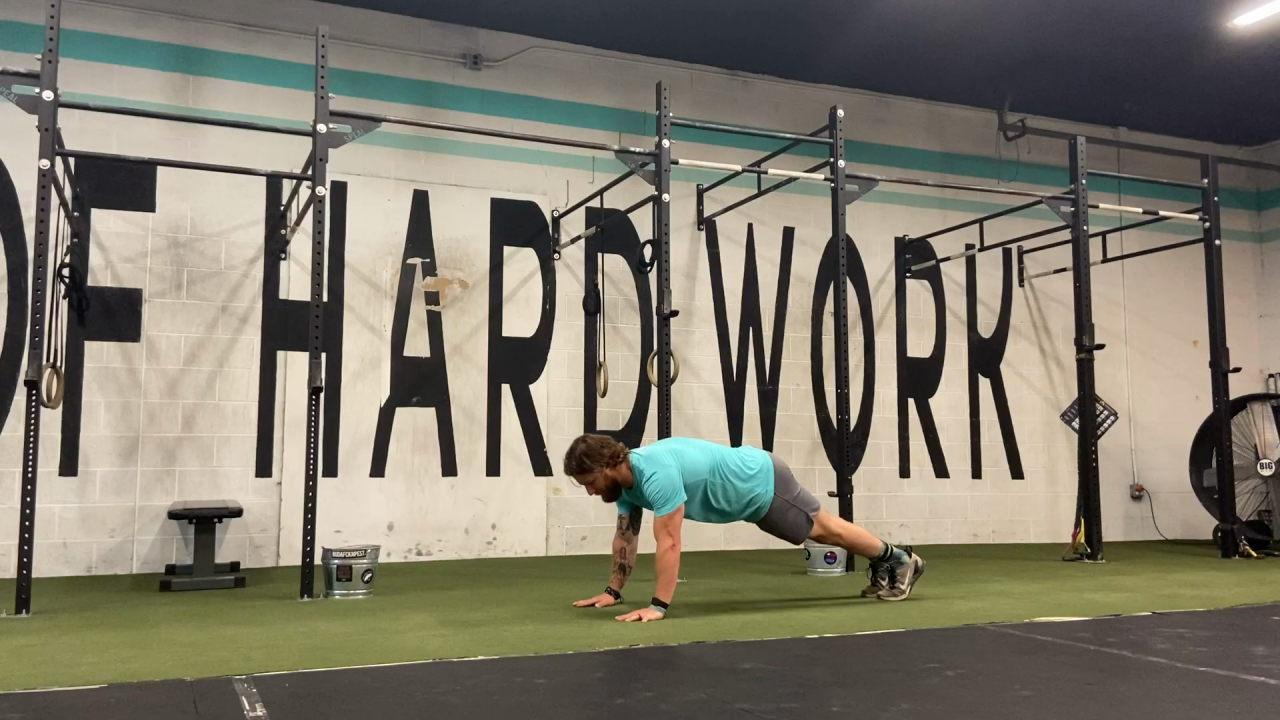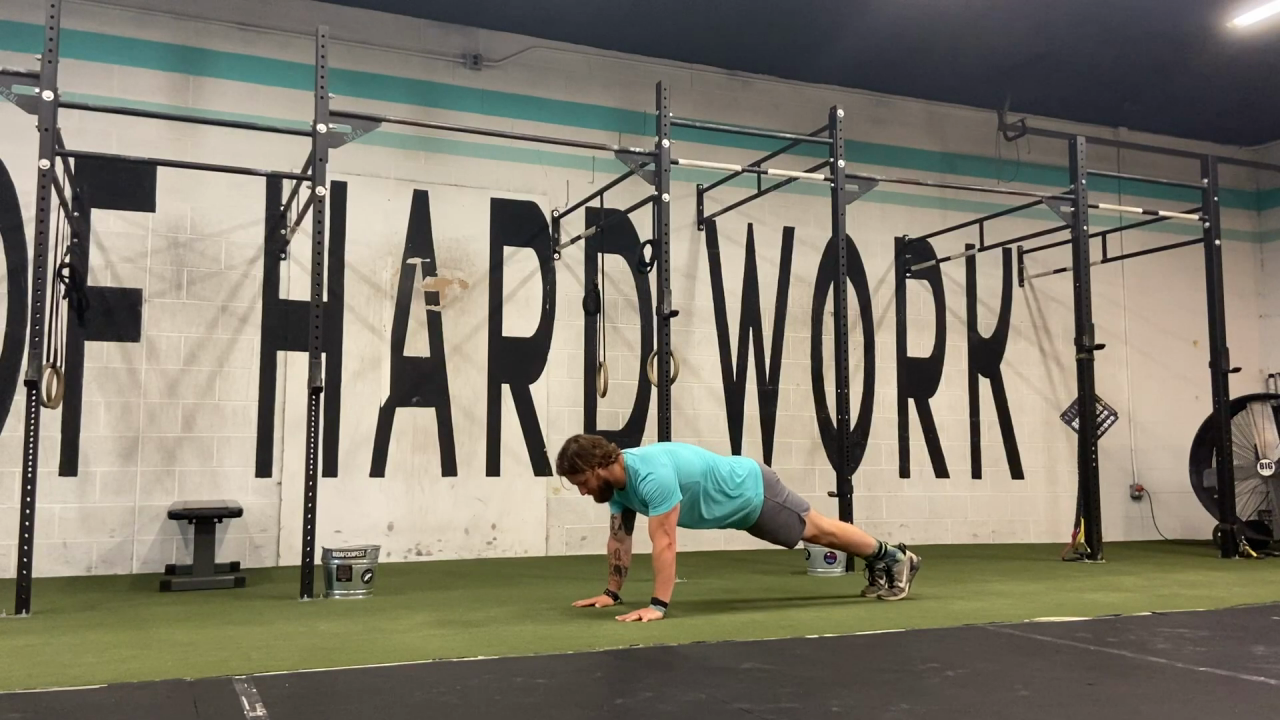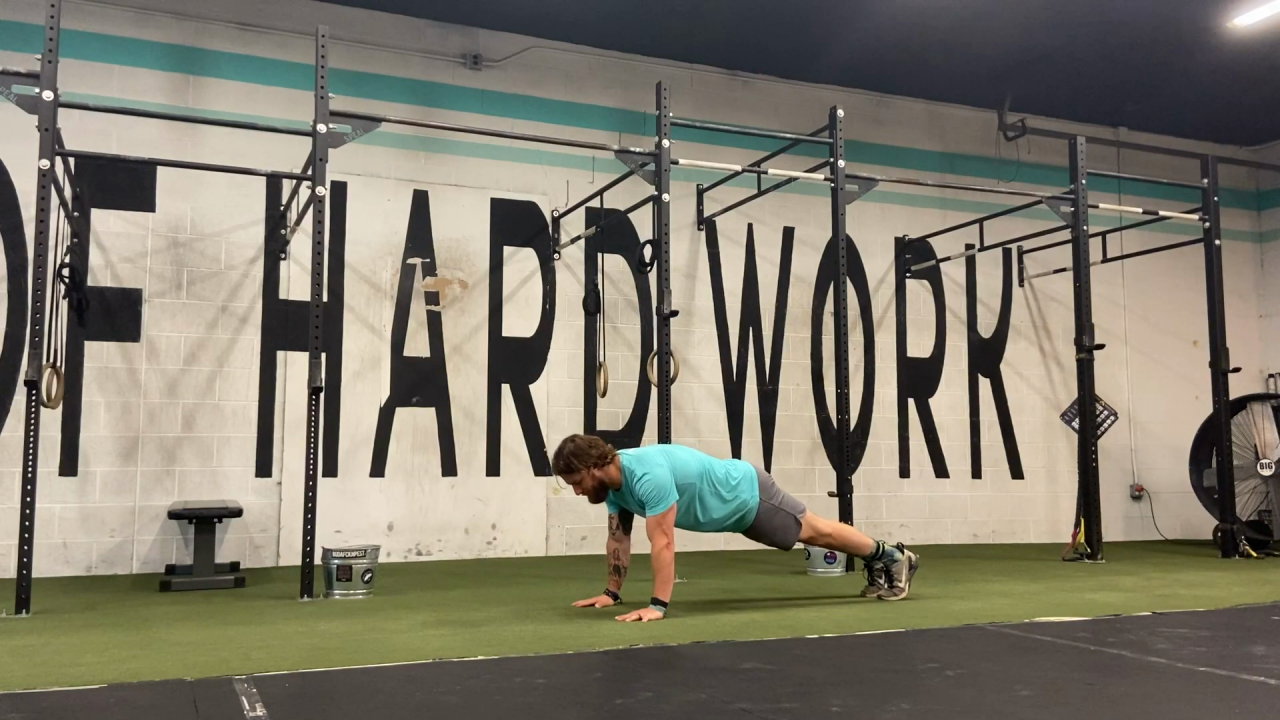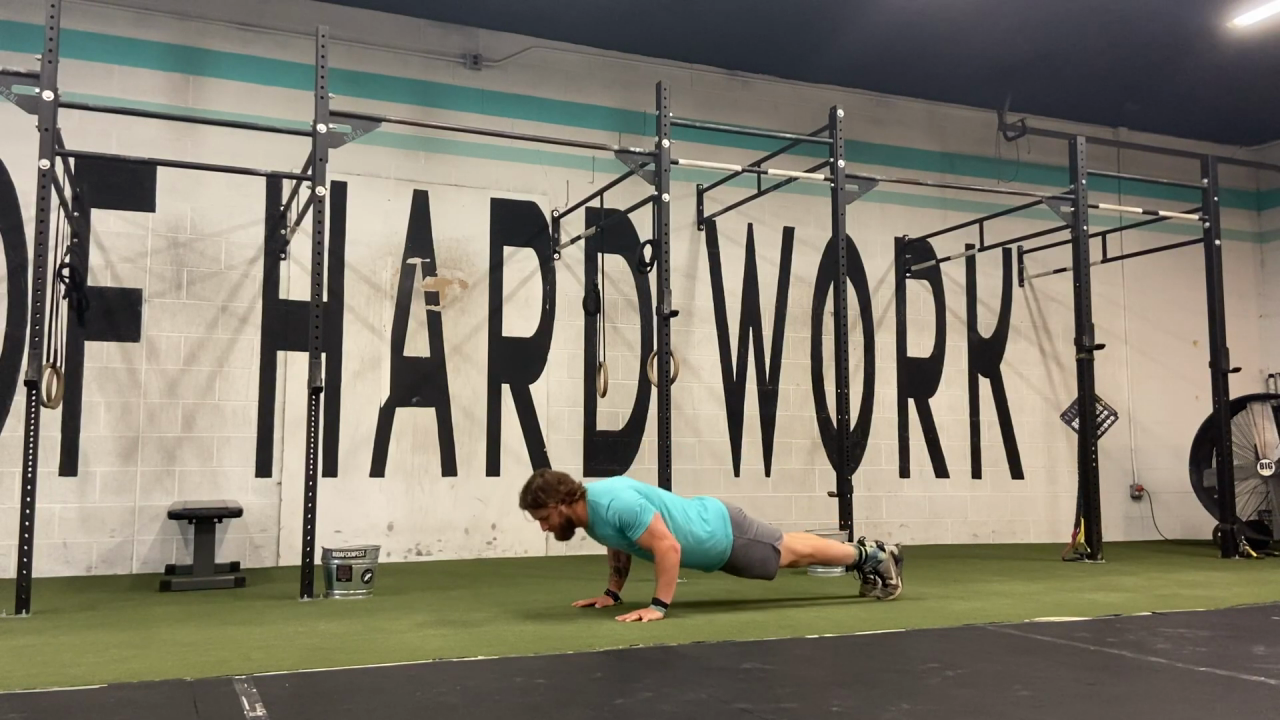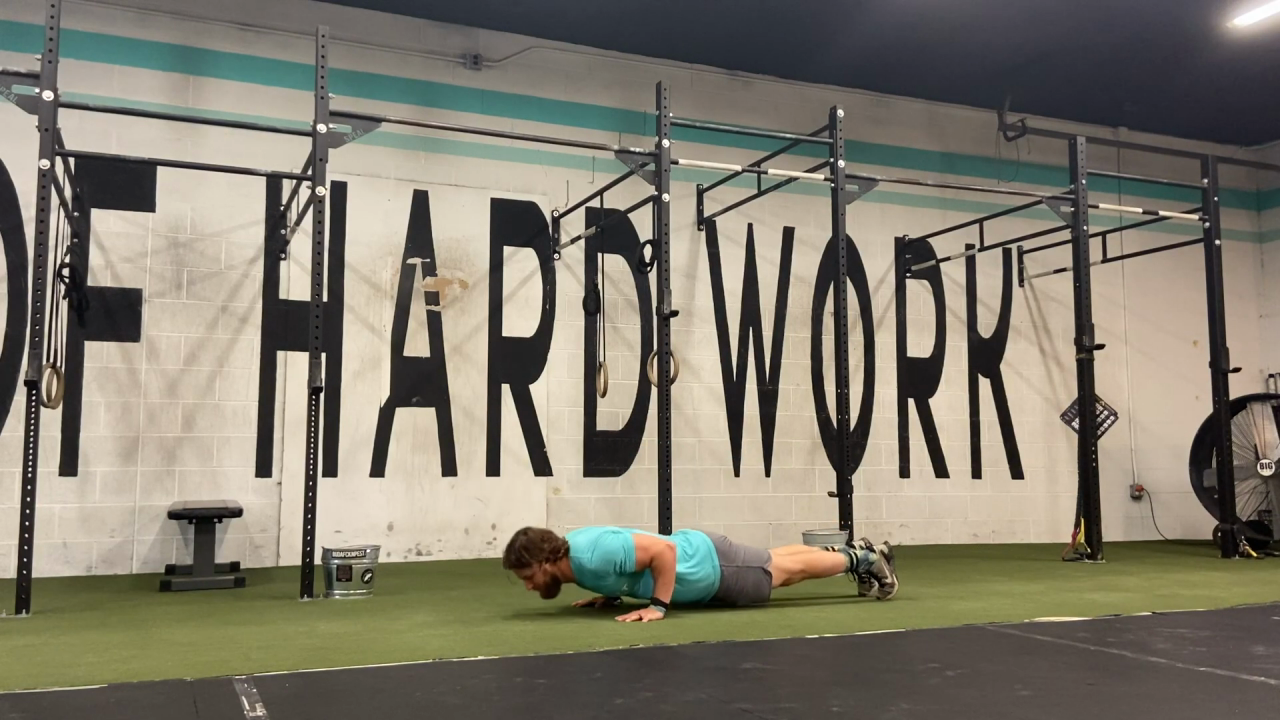
dt=0.5s
person 1, frame 1
left shoulder: (656, 475)
right shoulder: (626, 478)
left elbow: (669, 544)
right elbow: (625, 536)
left wrist: (659, 606)
right wrist: (612, 591)
left hip: (762, 483)
right hip: (749, 486)
left knee: (826, 530)
right knee: (821, 532)
left ankle: (899, 560)
right ankle: (882, 561)
person 1, frame 2
left shoulder: (652, 474)
right shoulder: (617, 479)
left elbow: (664, 543)
right elbow: (619, 537)
left wrist: (658, 605)
right wrist: (611, 592)
left hip: (751, 492)
right hip: (737, 503)
left knee: (820, 530)
right knee: (816, 534)
left ankle: (894, 557)
right ankle: (878, 563)
person 1, frame 3
left shoulder: (648, 475)
right shoulder: (613, 479)
left elbow: (663, 544)
right elbow: (618, 537)
left wrist: (658, 605)
right wrist: (612, 592)
left hip: (747, 495)
right hip: (735, 503)
left knee: (817, 532)
right knee: (813, 534)
left ankle: (892, 556)
right ankle: (879, 560)
person 1, frame 4
left shoulder: (612, 505)
right shoulder: (589, 512)
left elbow: (668, 548)
right elbow: (621, 544)
left wrist: (658, 606)
right wrist: (612, 592)
left hip: (721, 535)
right hip: (708, 532)
left knee: (796, 553)
right knee: (789, 550)
left ankle: (875, 556)
right ankle: (865, 551)
person 1, frame 5
left shoulder: (593, 558)
right shoulder: (571, 545)
left elbow: (664, 550)
left wrist: (658, 606)
right wrist: (607, 594)
left hip: (710, 567)
right hip: (694, 551)
left knee: (788, 569)
right knee: (778, 561)
left ankle: (864, 558)
right ankle: (851, 551)
